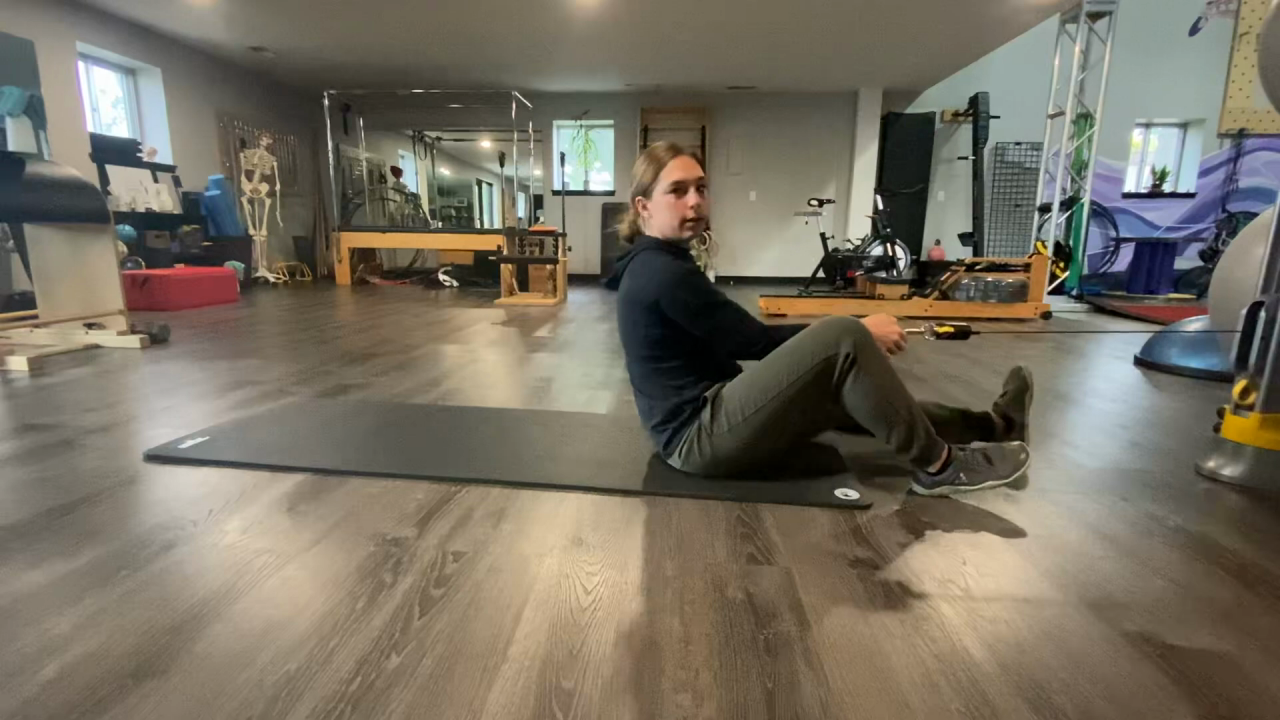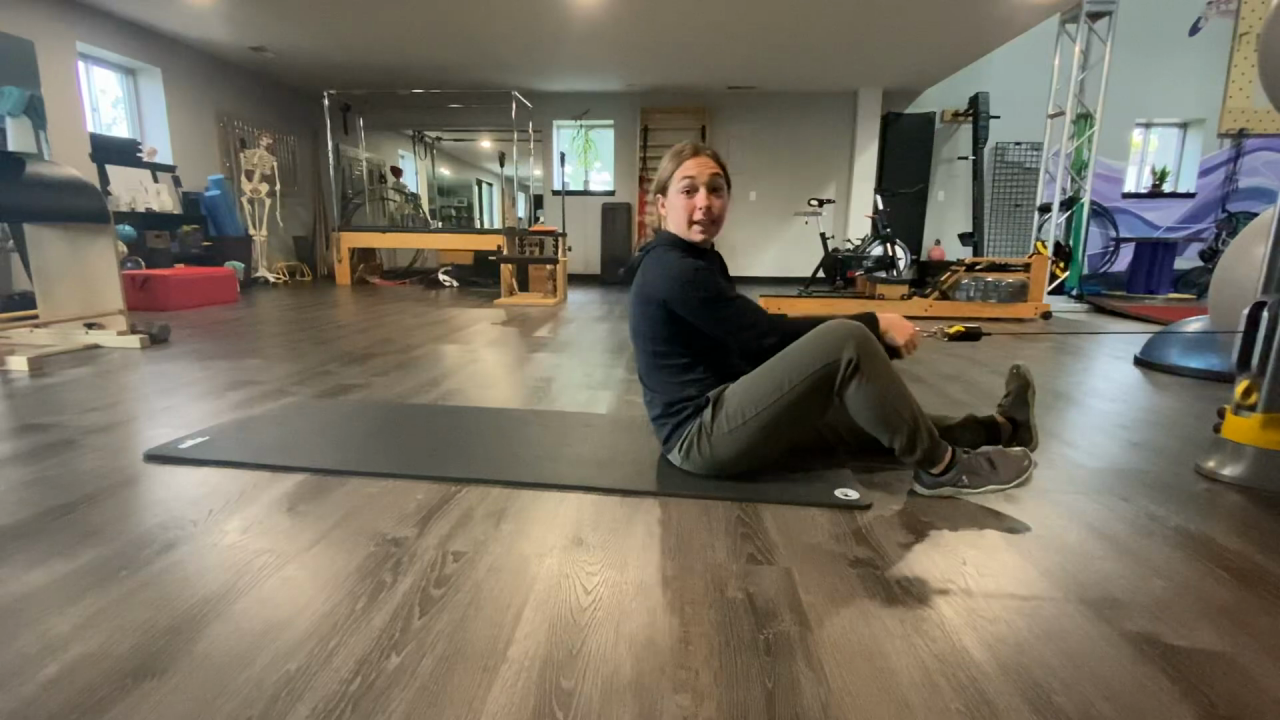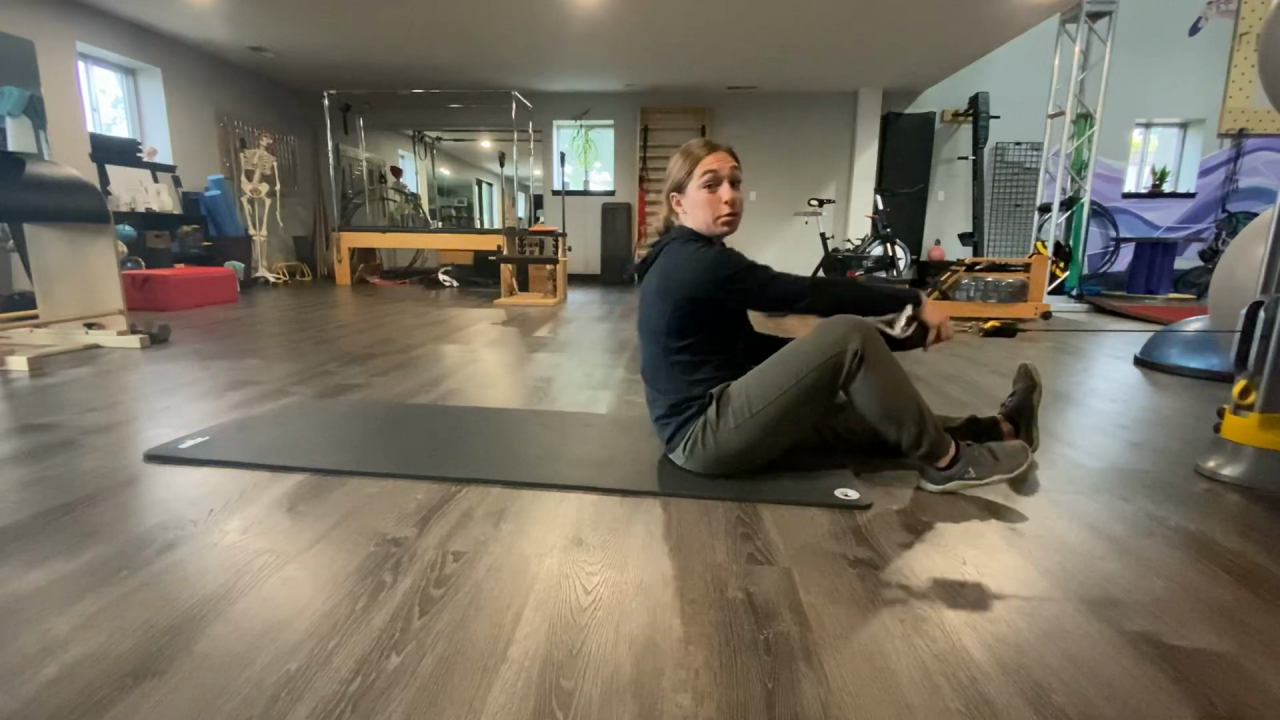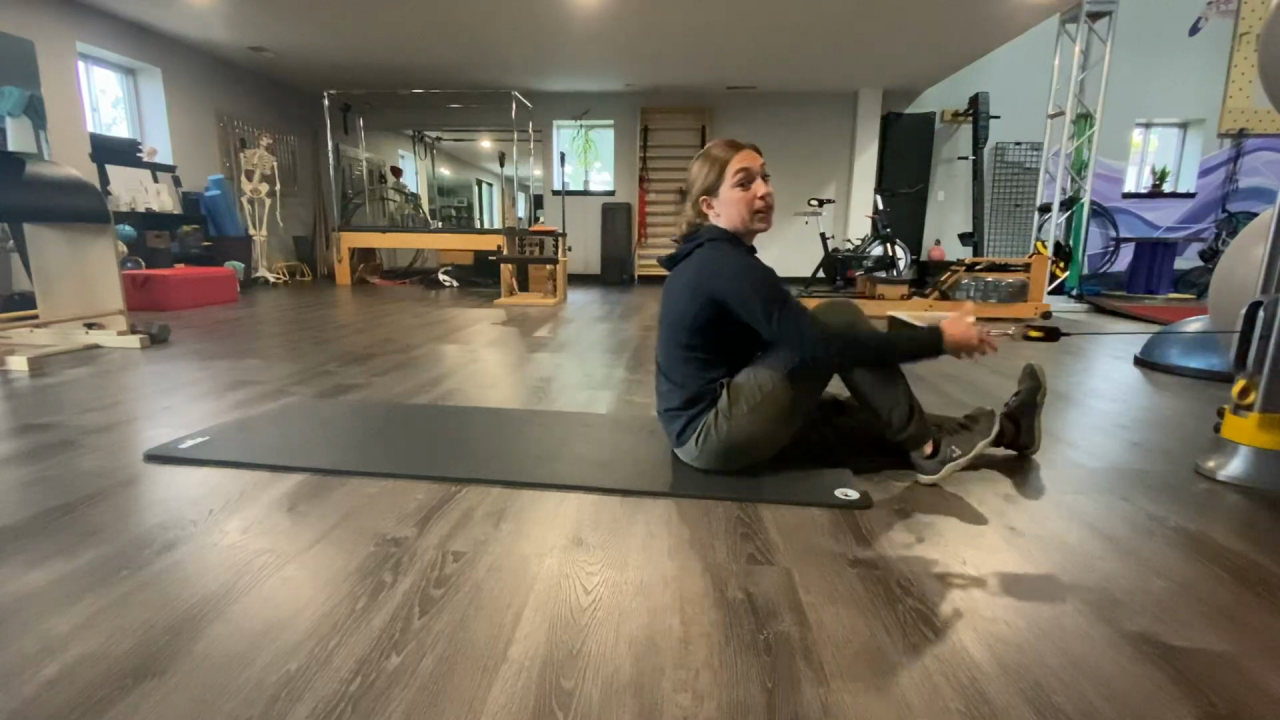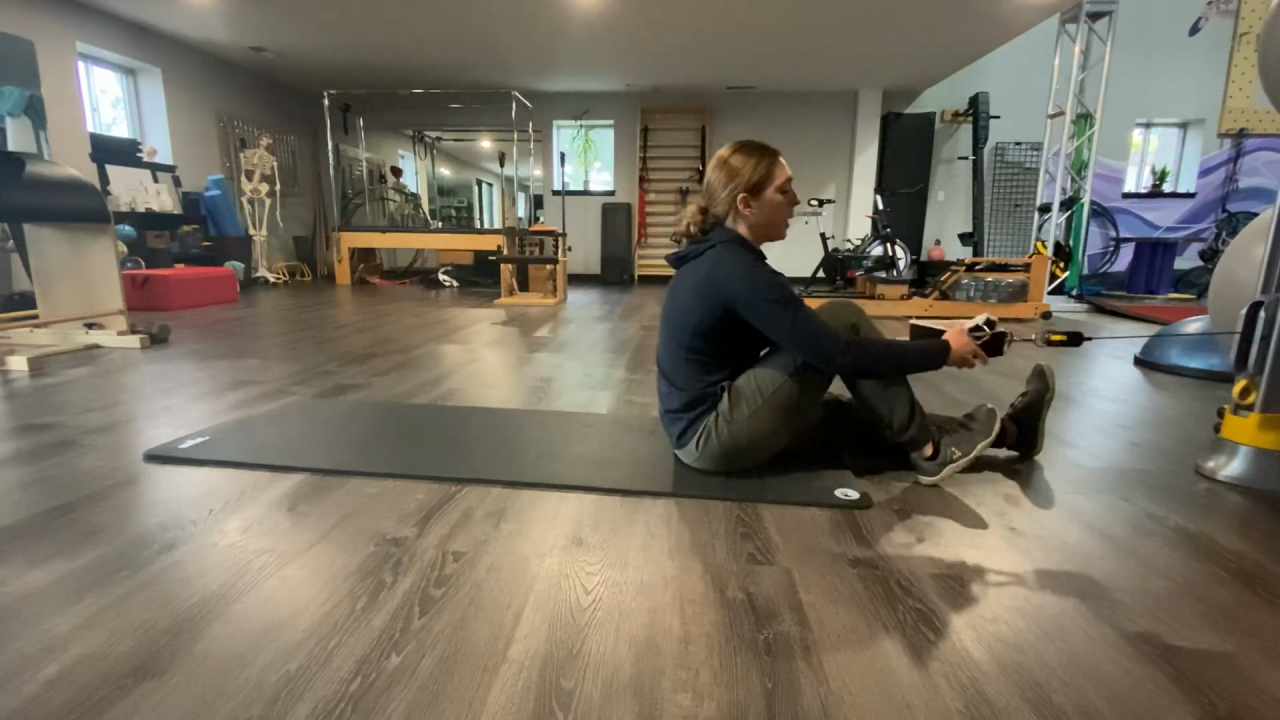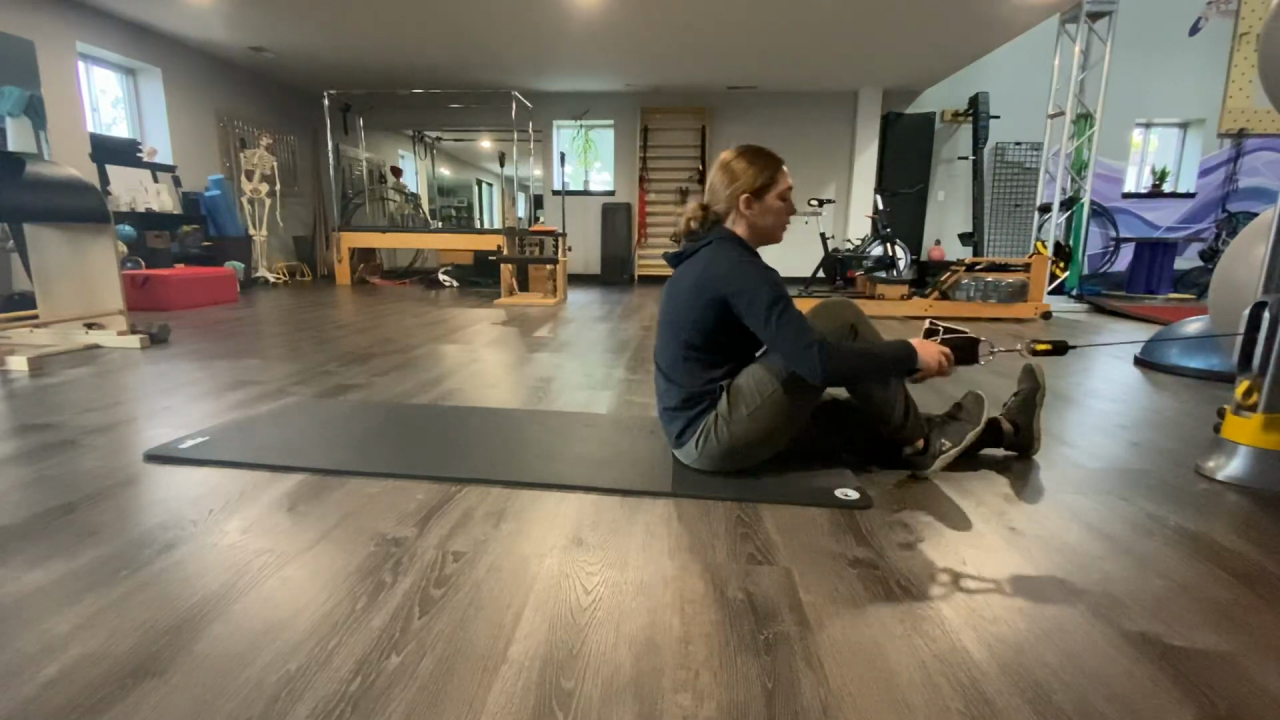
dt=0.4s
person 1, frame 1
left shoulder: (656, 264)
right shoulder: (664, 273)
right elbow: (753, 342)
left wrist: (798, 337)
right wrist: (863, 332)
left hip: (704, 420)
right hip: (701, 439)
left knee: (843, 396)
right knee: (842, 339)
left ankle: (993, 425)
right ankle: (937, 464)
person 1, frame 2
left shoulder: (703, 259)
right shoulder: (673, 272)
left elbow: (743, 344)
right elbow: (767, 334)
right wrist: (874, 323)
left hip: (719, 417)
right hip: (699, 437)
right knee: (847, 341)
left ankle: (1001, 428)
right ankle: (940, 466)
person 1, frame 3
left shoulder: (690, 256)
right shoulder: (699, 262)
left elbow: (744, 344)
right elbow: (806, 294)
left wrist: (815, 358)
right wrist: (912, 299)
left hip: (713, 418)
right hip: (704, 437)
left knee: (859, 411)
right knee: (850, 334)
left ankle: (1000, 429)
right ankle: (945, 460)
person 1, frame 4
left shoulder: (712, 256)
right shoulder: (730, 265)
left elbow: (787, 340)
right elbow: (819, 346)
right wrist: (939, 339)
left hip: (710, 422)
right hip: (713, 433)
right knee: (842, 319)
left ankle: (1008, 429)
right ankle: (929, 448)
person 1, frame 5
left shoulder: (718, 255)
right shoulder: (739, 272)
right elbow: (839, 354)
left wrist: (881, 347)
right wrist: (943, 351)
left hip: (706, 423)
right hip: (713, 436)
left knee: (866, 413)
right knee: (842, 318)
left ankle: (1009, 431)
right ankle: (929, 449)
person 1, frame 6
left shoulder: (713, 255)
right shoulder: (736, 268)
left elbow: (794, 343)
right elbow: (817, 362)
left wrist: (894, 358)
right wrist: (908, 355)
left hip: (704, 423)
right hip: (713, 435)
left knee: (863, 415)
right knee: (839, 317)
left ankle: (1003, 431)
right ankle: (921, 444)
